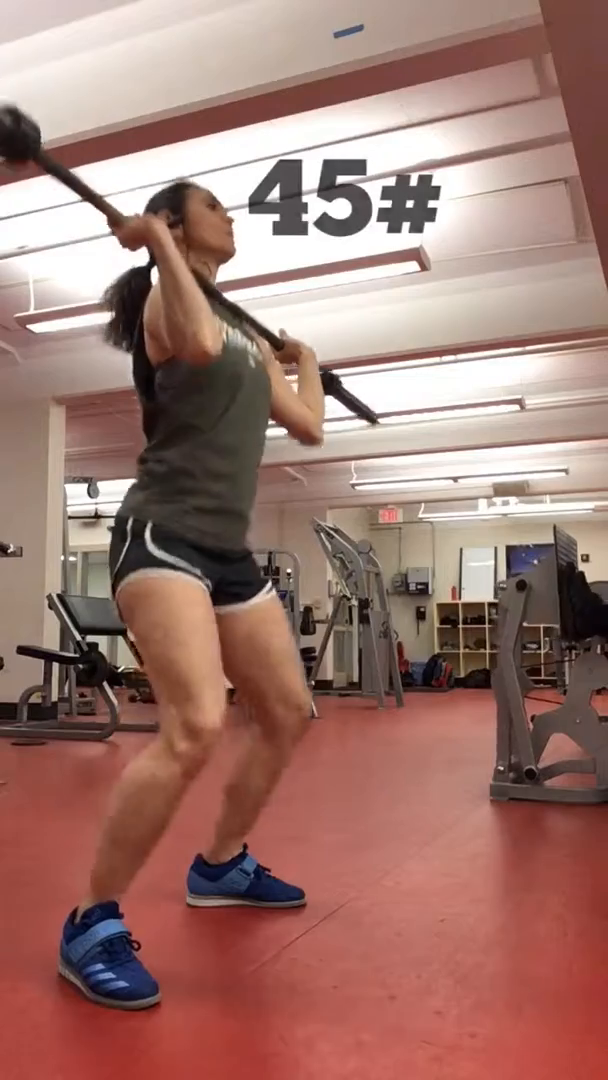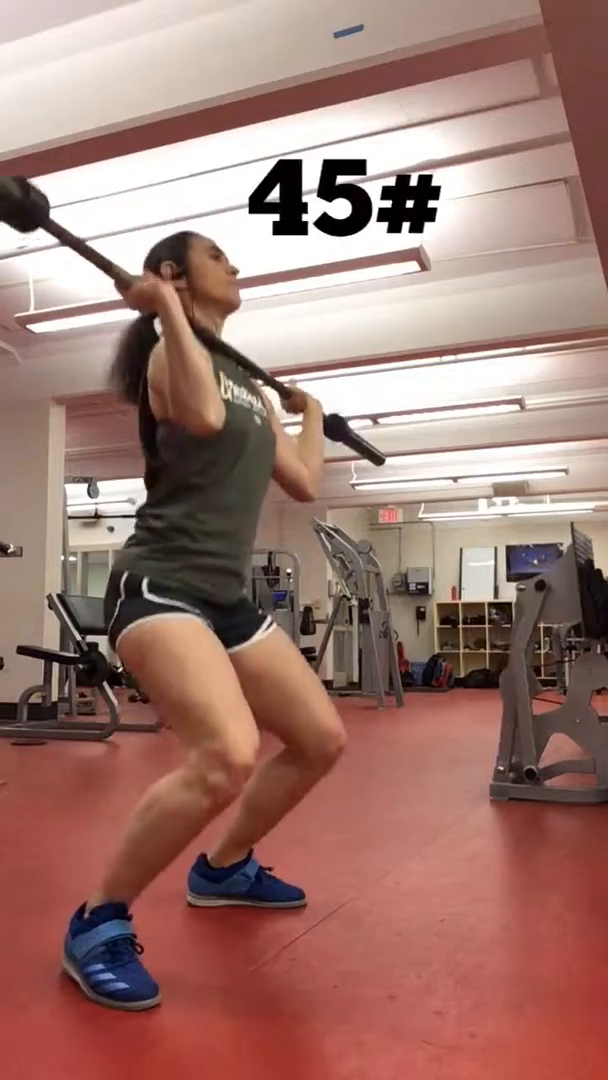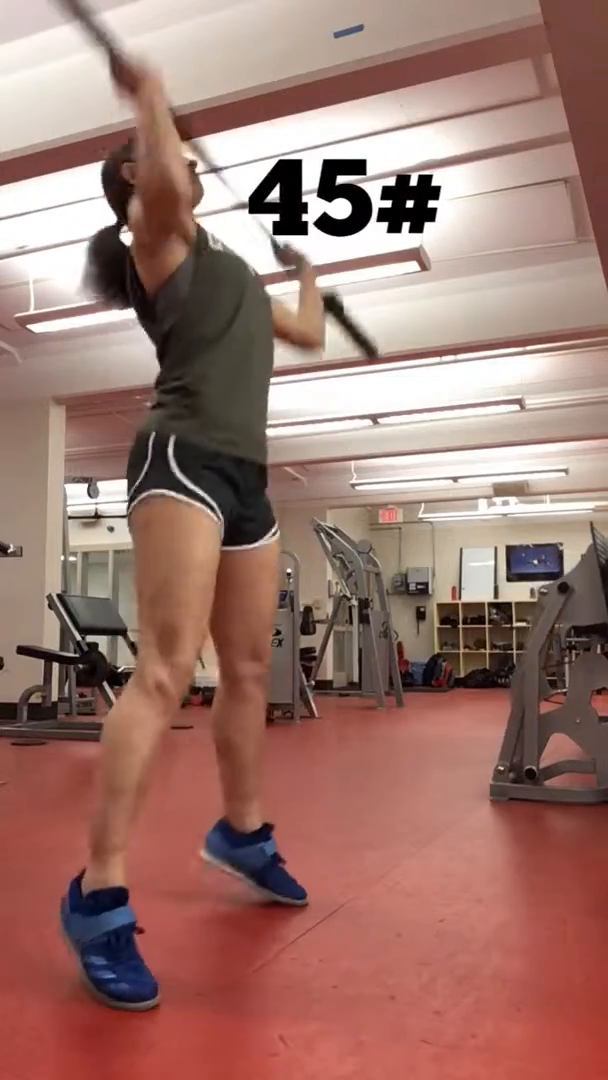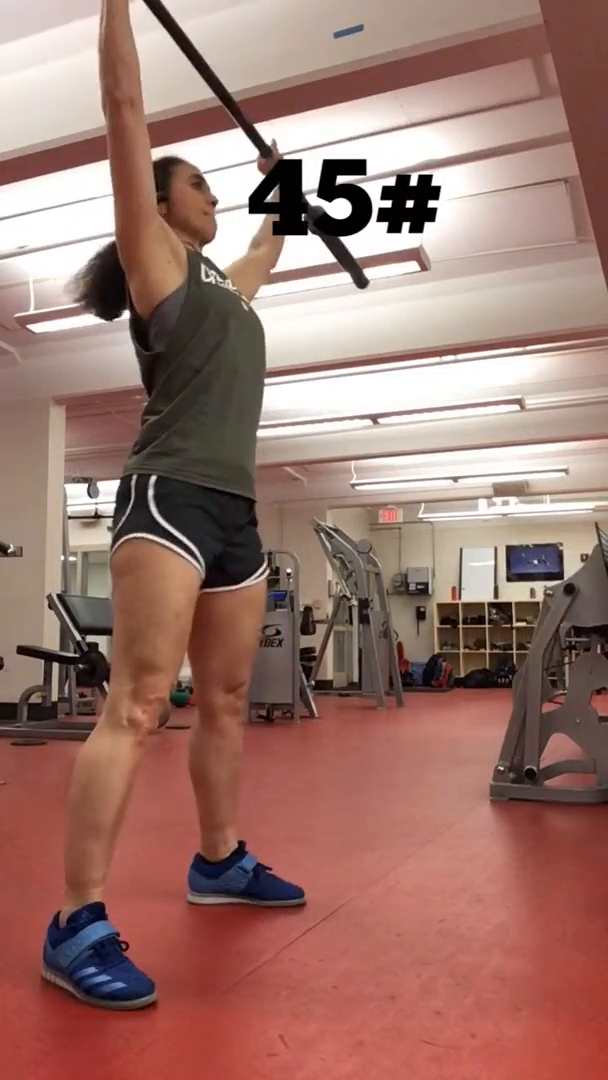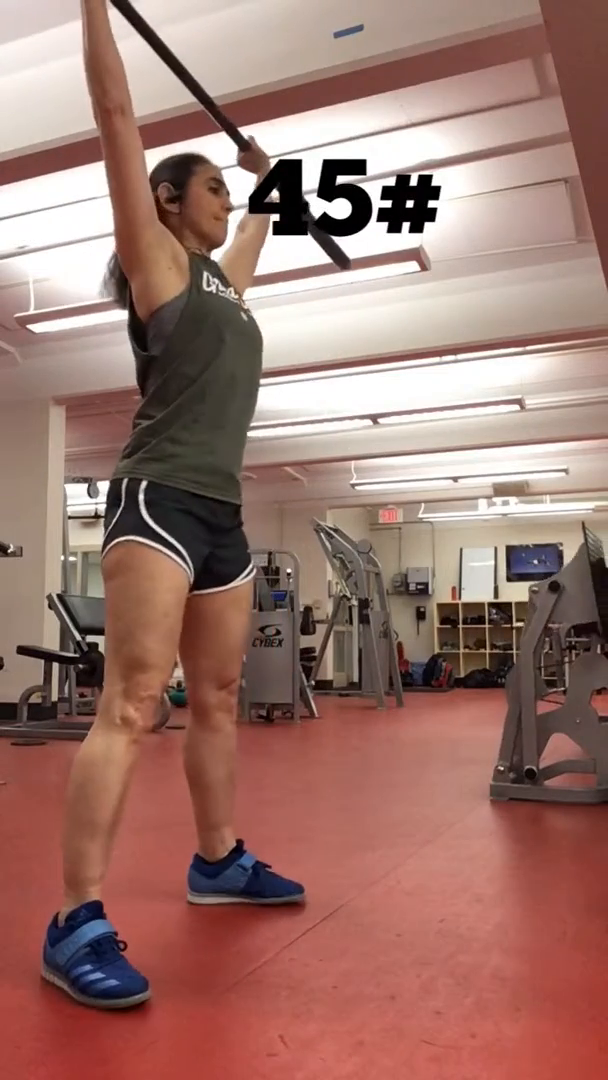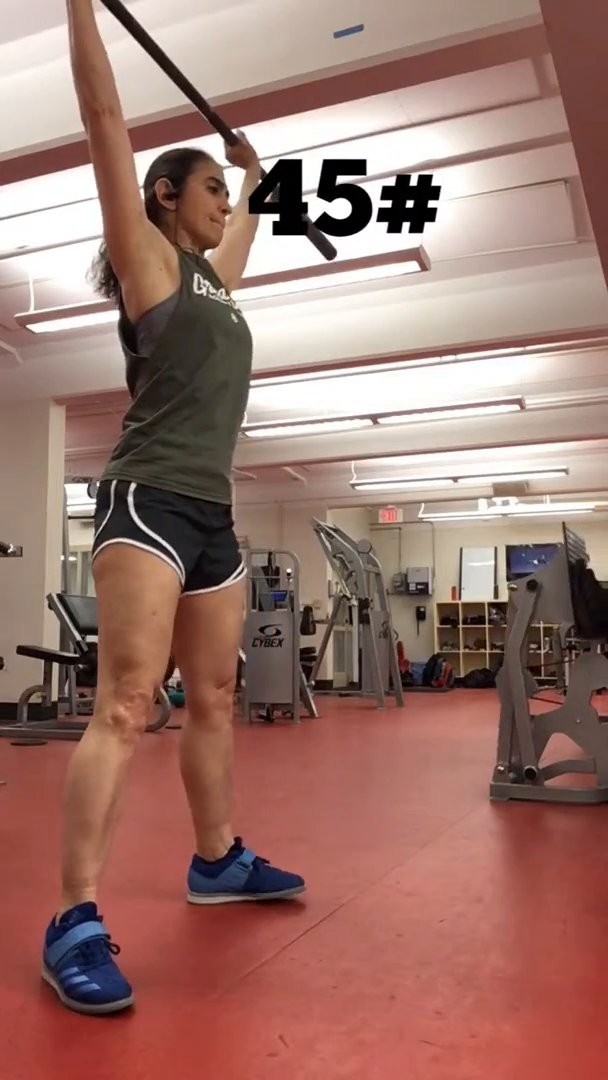
dt=0.3s
person 1, frame 1
left shoulder: (245, 338)
right shoulder: (167, 304)
left elbow: (307, 426)
right elbow: (198, 351)
left wrist: (303, 364)
right wrist: (163, 249)
left hip: (226, 553)
right hip: (162, 542)
left knee: (288, 713)
right knee: (195, 728)
left ankle: (220, 866)
right ankle: (92, 922)
person 1, frame 2
left shoulder: (249, 388)
right shoulder: (174, 356)
left elbow: (303, 483)
right elbow: (203, 419)
left wrist: (309, 413)
right wrist: (166, 310)
left hip: (225, 600)
right hip: (160, 590)
left knee: (323, 741)
right knee: (230, 756)
left ankle: (223, 867)
right ankle: (99, 923)
person 1, frame 3
left shoulder: (223, 262)
right shoulder: (159, 228)
left elbow: (303, 334)
right elbow: (166, 174)
left wrist: (307, 276)
right wrist: (148, 94)
left hip: (244, 476)
right hip: (184, 458)
left knee: (249, 673)
right knee: (166, 671)
left ankle: (242, 834)
right ankle: (97, 899)
person 1, frame 4
left shoulder: (219, 284)
right shoulder: (153, 255)
left elbow: (270, 250)
right elbow: (124, 111)
left hip: (234, 510)
right hip: (170, 499)
left knee: (225, 707)
right knee: (138, 707)
left ankle: (220, 861)
right ankle: (77, 924)
person 1, frame 5
left shoulder: (221, 281)
right shoulder: (157, 258)
left elbow: (254, 236)
right elbow: (116, 119)
left wrist: (262, 181)
left hip: (221, 514)
right hip: (158, 503)
left knee: (217, 703)
right knee: (132, 708)
left ankle: (219, 862)
right ankle: (78, 925)
person 1, frame 6
left shoulder: (212, 279)
right shoulder: (146, 256)
left elbow: (247, 225)
right elbow: (104, 121)
left wrist: (253, 173)
left hip: (210, 514)
right hip: (148, 505)
left knee: (213, 702)
right knee: (124, 709)
left ankle: (218, 859)
right ankle: (74, 924)
